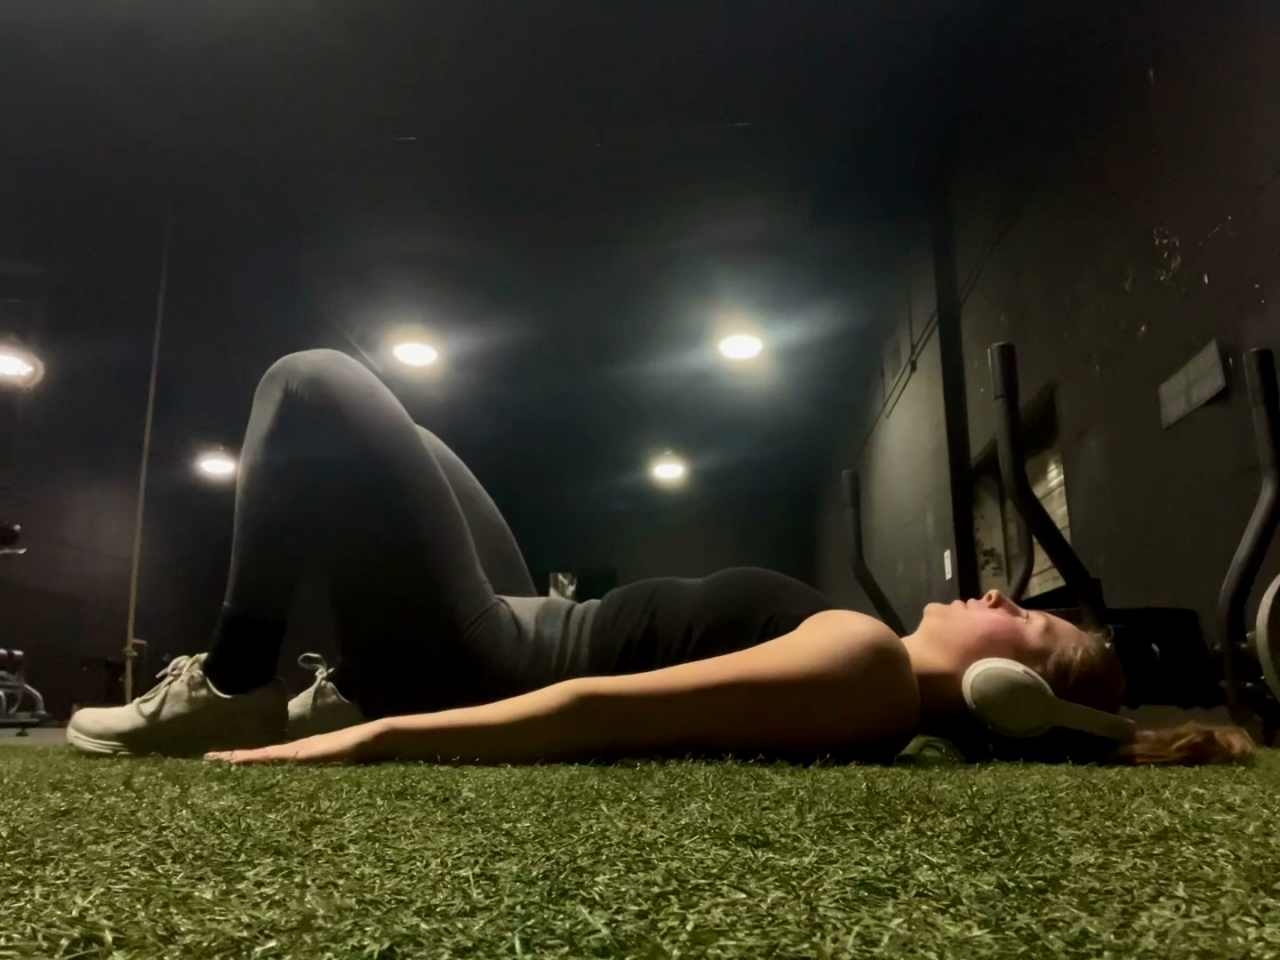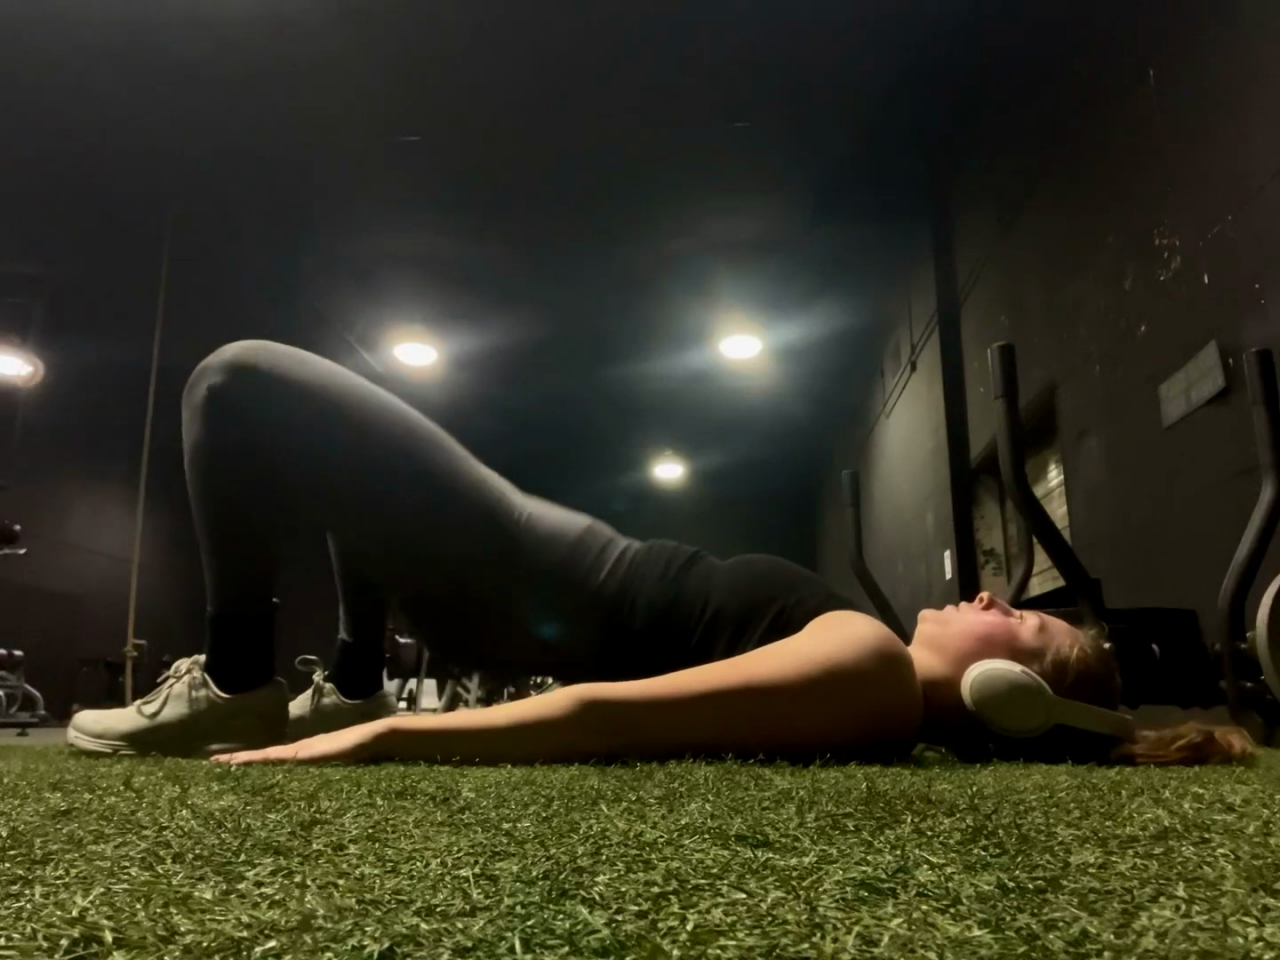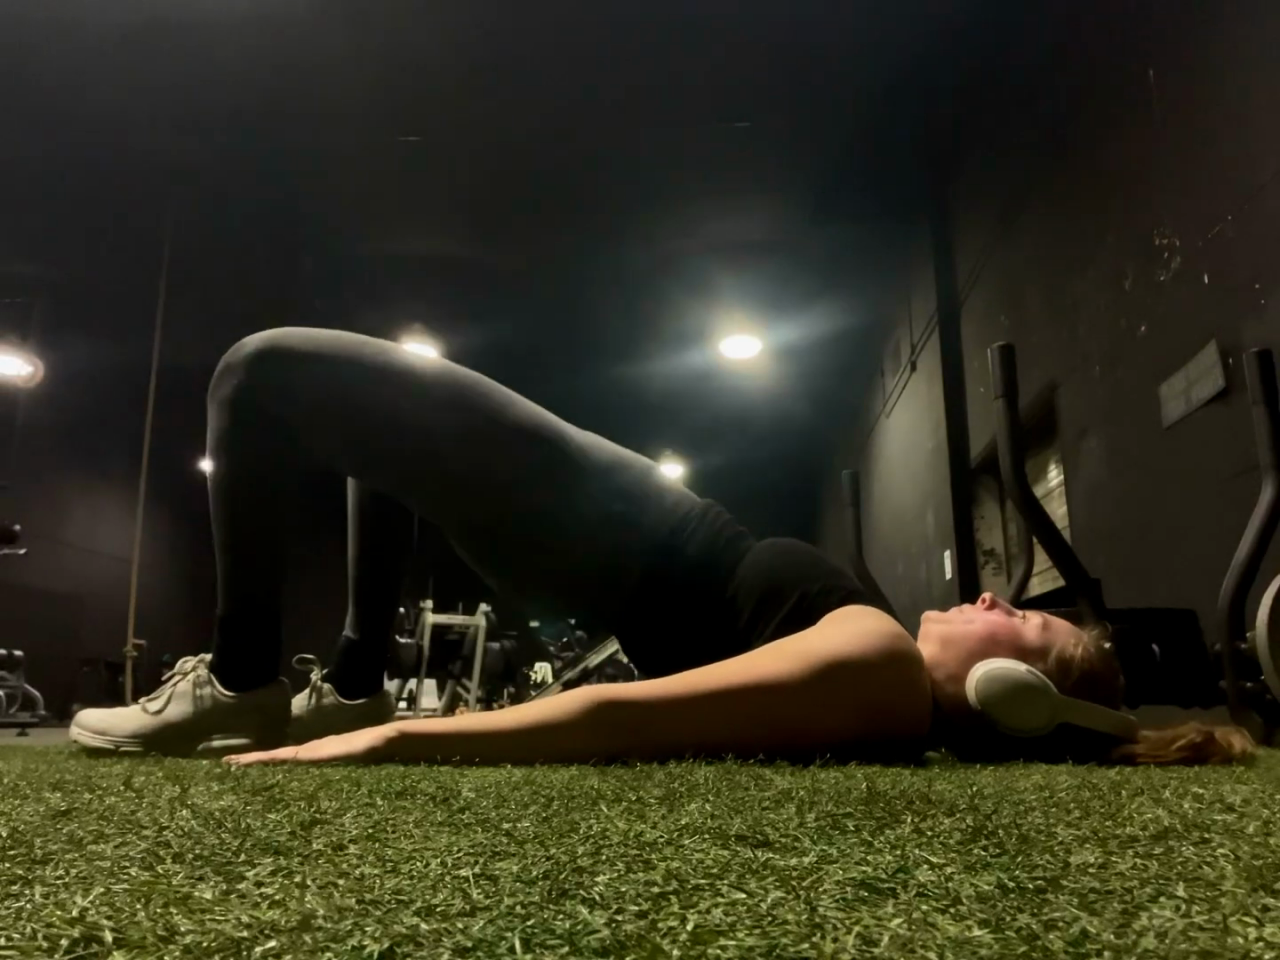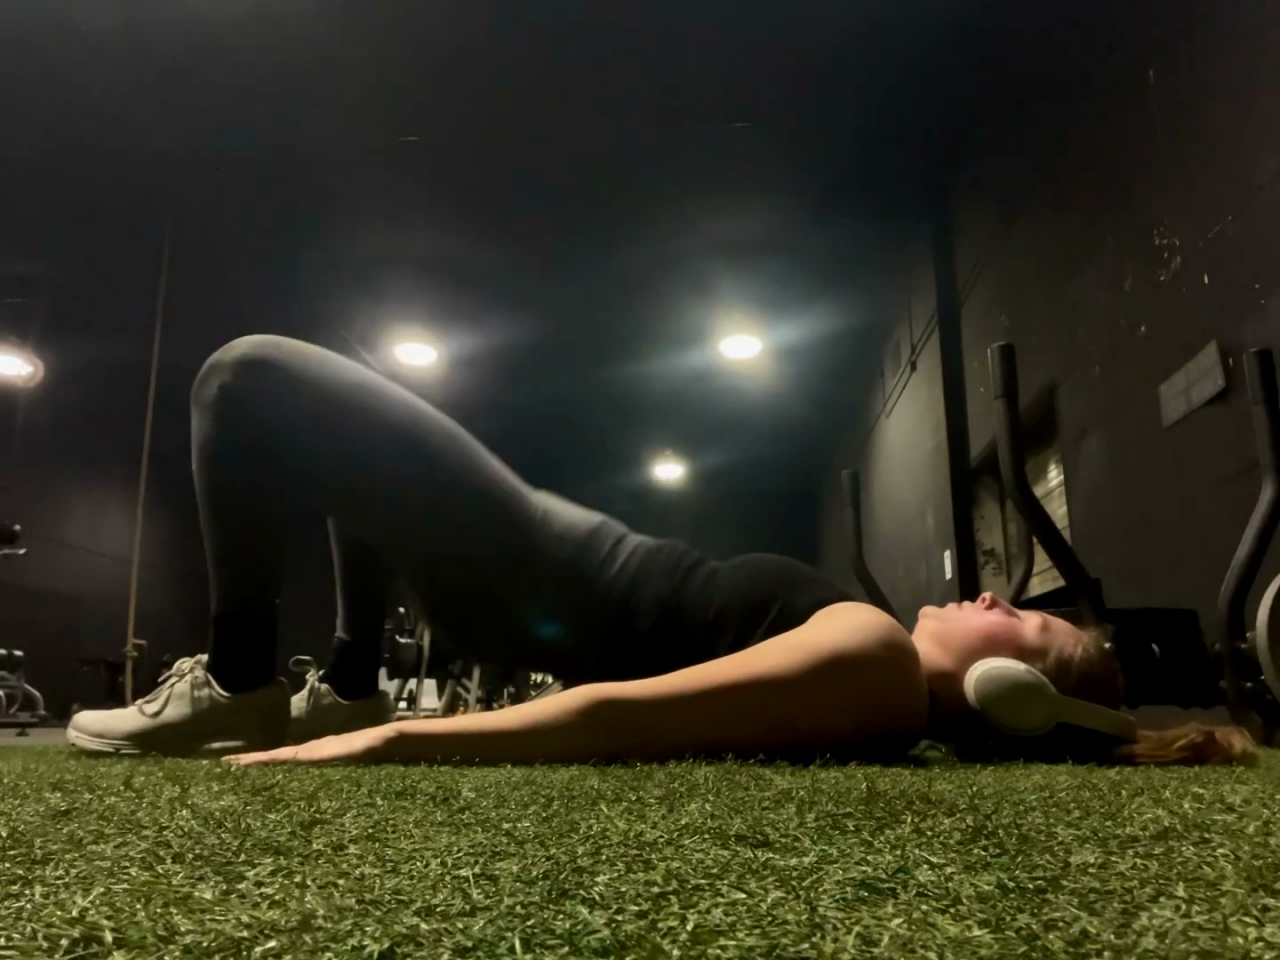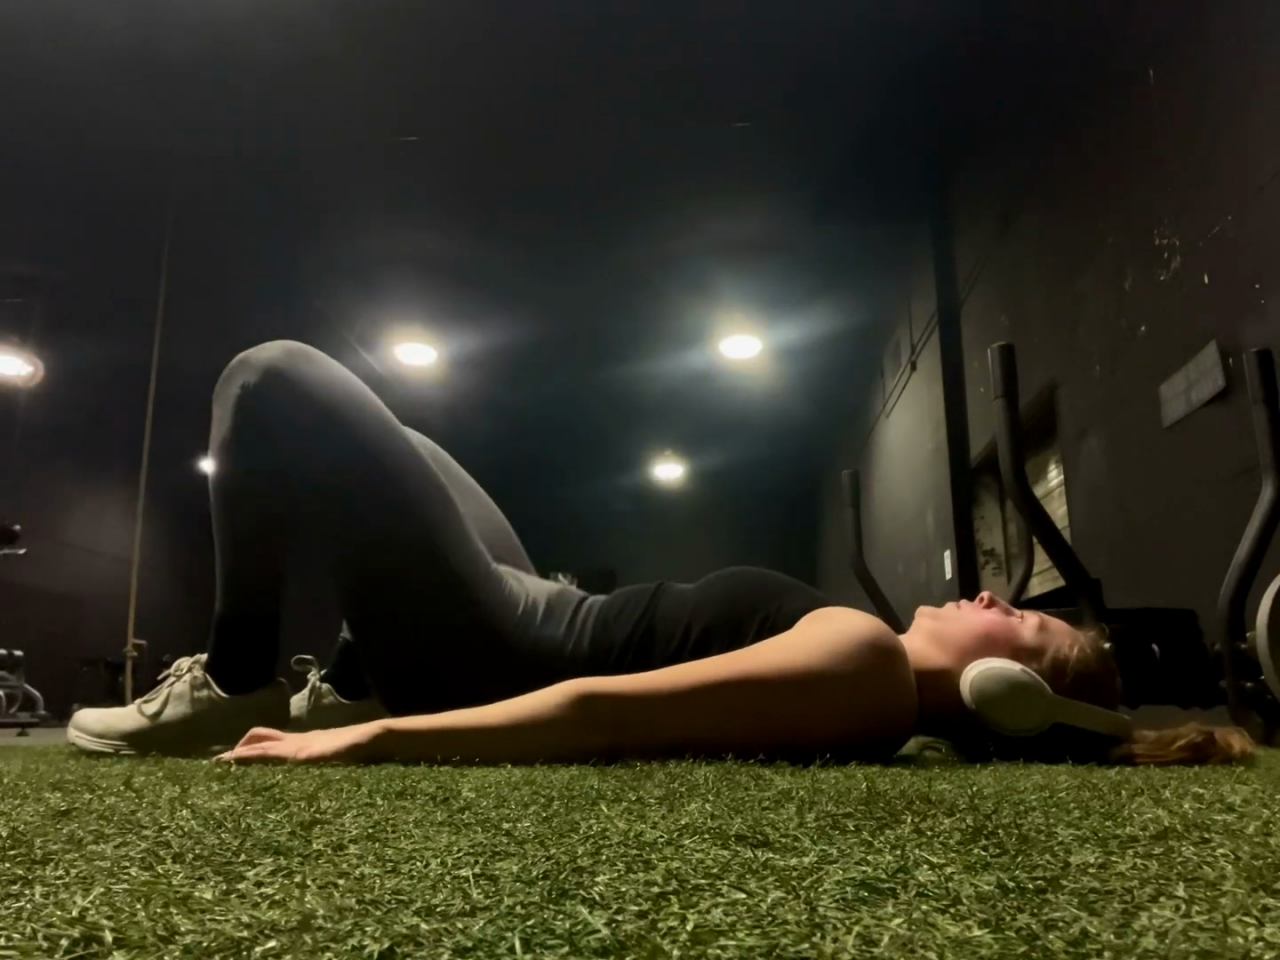
dt=0.5s
person 1, frame 1
left shoulder: (860, 668)
right shoulder: (890, 688)
left elbow: (605, 715)
left wrist: (373, 738)
left hip: (482, 663)
right hip: (527, 627)
left knee: (315, 384)
right knee: (405, 445)
left ankle: (230, 691)
right ankle: (339, 688)
person 1, frame 2
left shoulder: (865, 673)
right shoulder: (900, 691)
left elbow: (607, 719)
left wrist: (380, 739)
left hip: (528, 583)
right hip: (565, 577)
left knee: (238, 385)
right knee: (359, 449)
left ankle: (231, 693)
right ankle: (345, 683)
person 1, frame 3
left shoulder: (874, 673)
right shoulder: (908, 690)
left elbow: (617, 722)
left wrist: (391, 743)
right hip: (609, 519)
left knee: (267, 374)
right knee: (375, 413)
left ankle: (238, 690)
right ankle: (351, 684)
person 1, frame 4
left shoulder: (873, 664)
right shoulder: (903, 682)
left elbow: (617, 719)
left wrist: (388, 743)
left hip: (535, 583)
right hip: (568, 566)
left knee: (247, 381)
right knee: (354, 447)
left ankle: (235, 692)
right ankle: (342, 686)
person 1, frame 5
left shoulder: (861, 666)
right shoulder: (890, 689)
left elbow: (604, 714)
left wrist: (371, 744)
left hip: (490, 648)
right hip: (534, 615)
left knee: (273, 382)
right knee: (393, 444)
left ankle: (233, 691)
right ankle: (347, 687)
